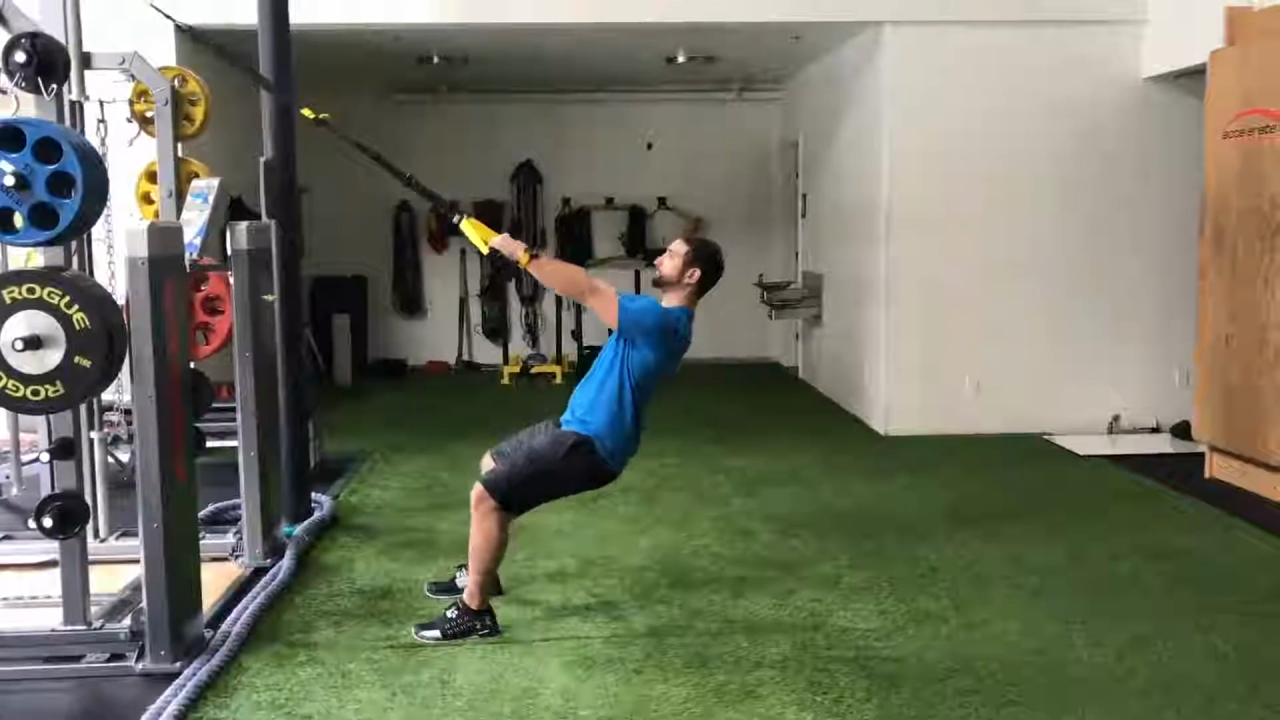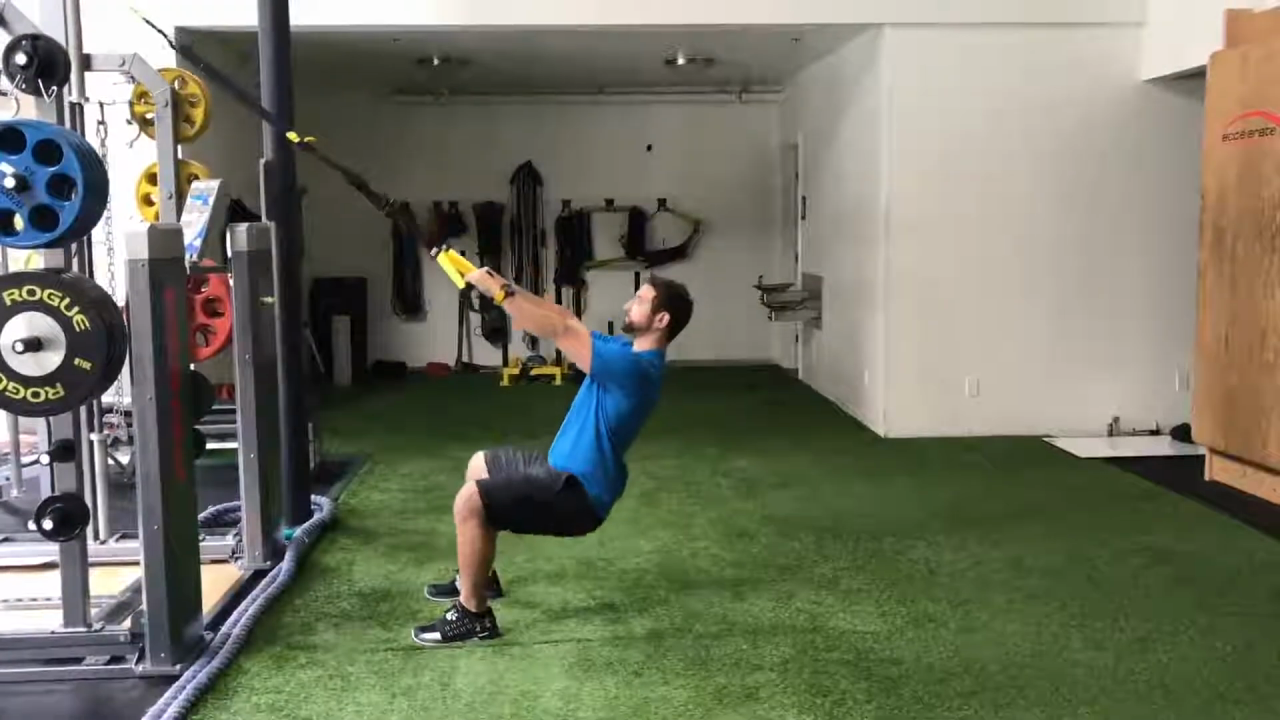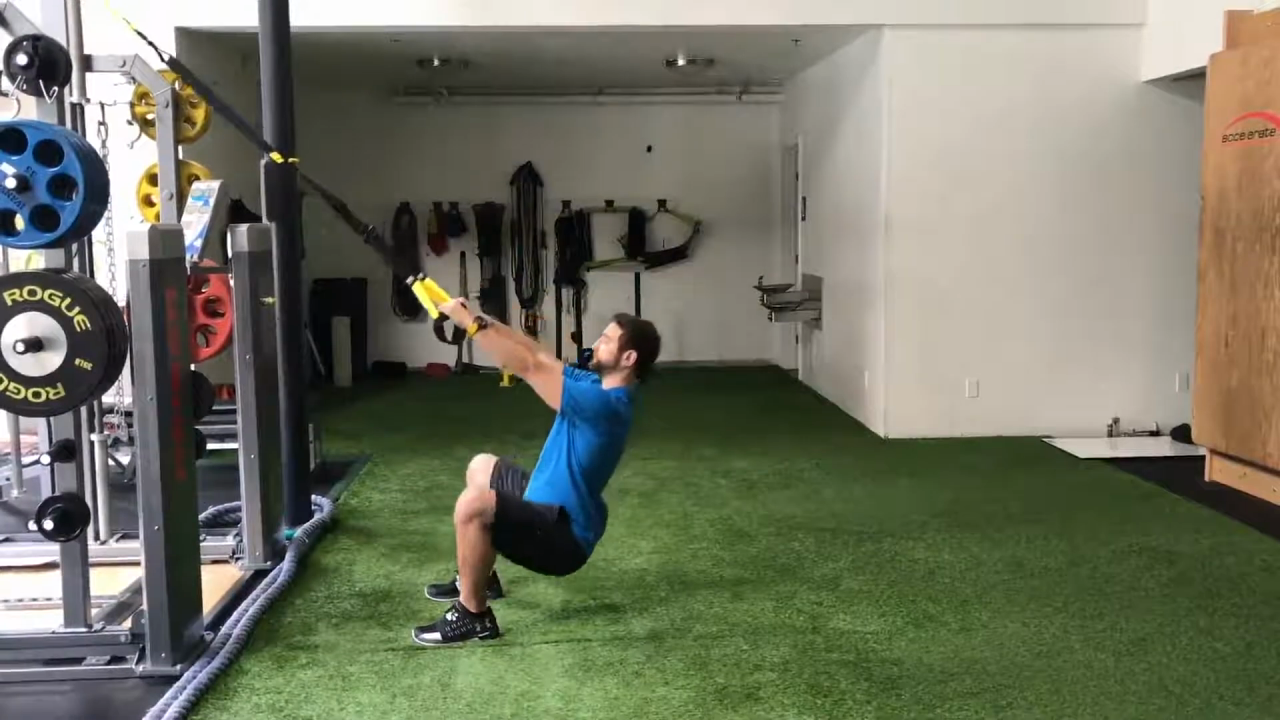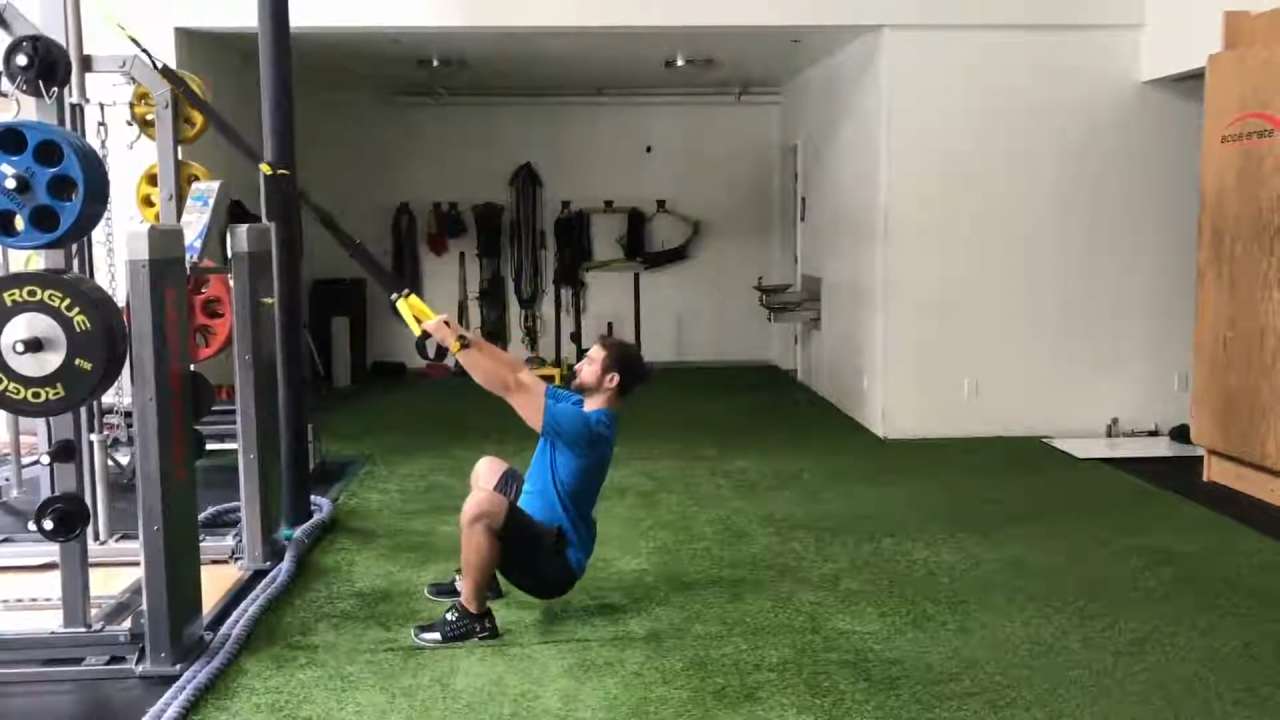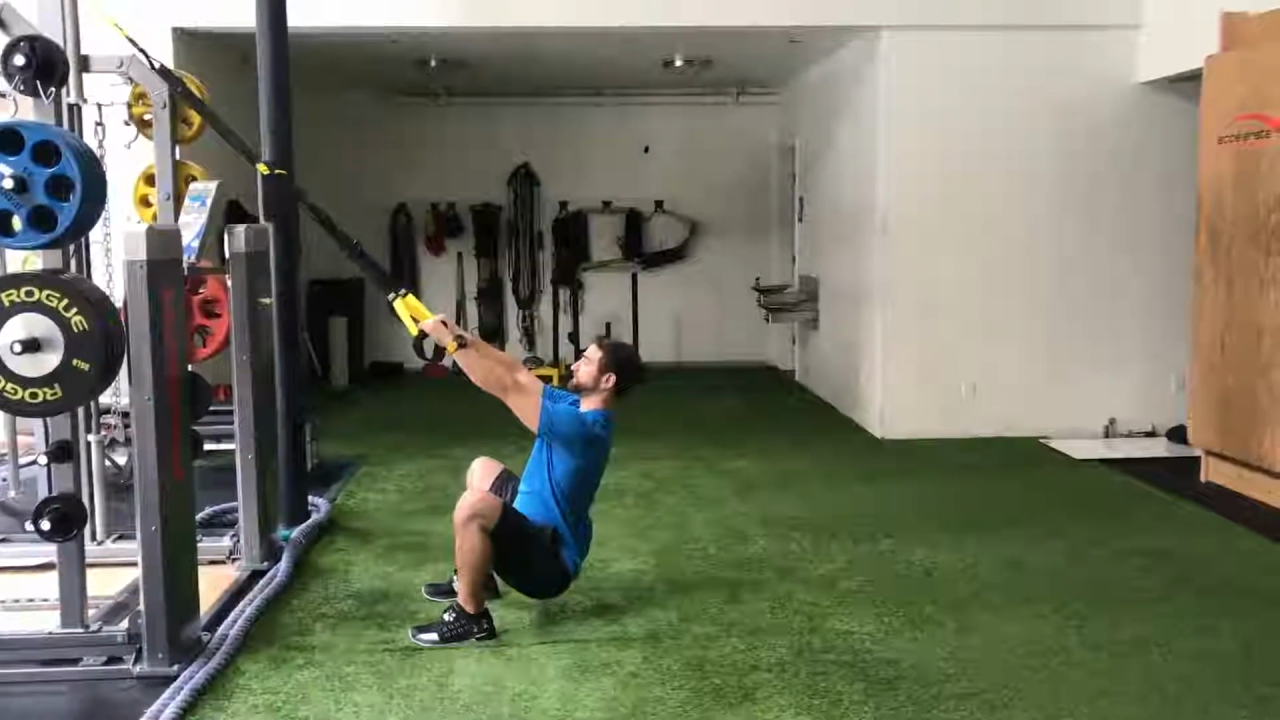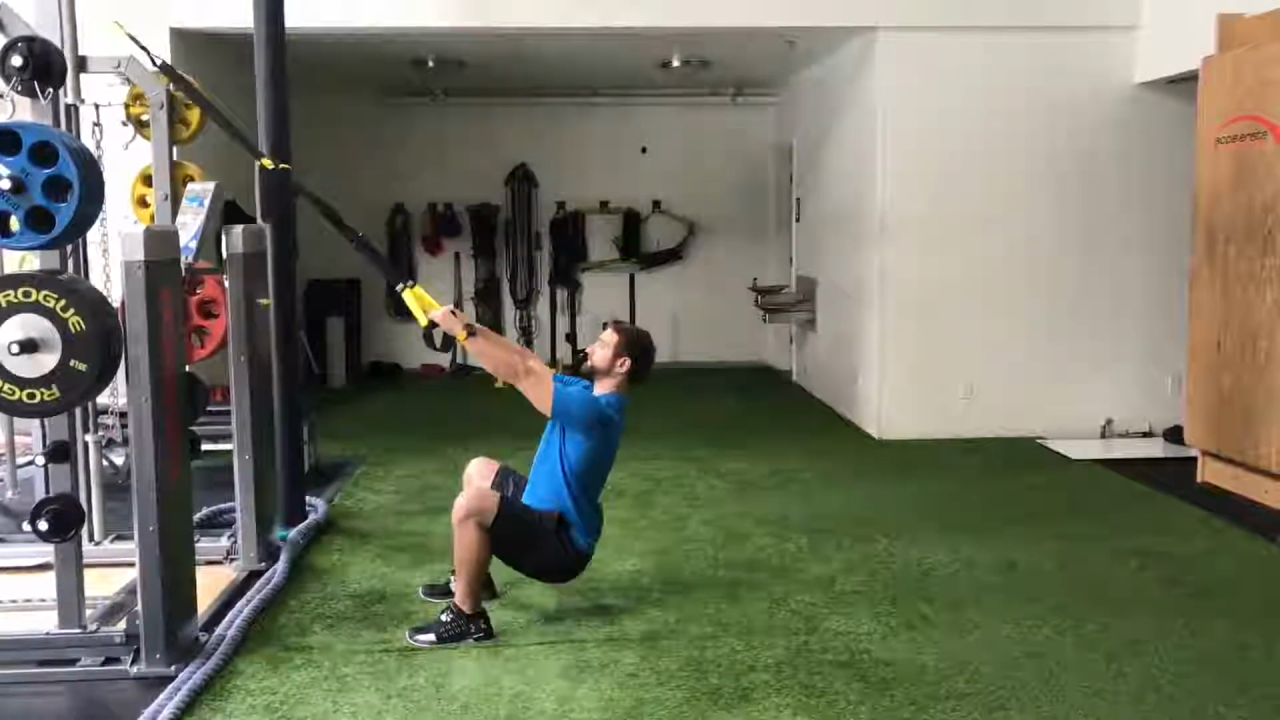
dt=0.3s
person 1, frame 1
left shoulder: (665, 322)
right shoulder: (658, 314)
left elbow: (587, 291)
right elbow: (591, 285)
left wrist: (522, 254)
right wrist: (525, 253)
left hip: (591, 445)
right hip: (579, 428)
left knee: (485, 494)
right knee: (493, 464)
left ankle: (474, 612)
right ankle: (478, 574)
person 1, frame 2
left shoulder: (637, 367)
right shoulder: (631, 352)
left elbow: (560, 331)
right elbow: (567, 320)
left wrist: (498, 292)
right wrist: (505, 287)
left hip: (577, 491)
right hip: (566, 469)
left knee: (469, 501)
right knee: (479, 466)
left ankle: (474, 614)
right ankle: (478, 577)
person 1, frame 3
left shoulder: (606, 405)
right shoulder: (599, 387)
left elbow: (530, 366)
right elbow: (538, 354)
left wrist: (471, 324)
right wrist: (478, 318)
left hip: (563, 537)
right hip: (552, 507)
left knee: (473, 504)
right knee: (481, 467)
left ankle: (474, 616)
right ankle: (478, 576)
person 1, frame 4
left shoulder: (586, 427)
right shoulder: (581, 405)
left elbow: (510, 387)
right elbow: (521, 373)
left wrist: (453, 342)
right wrist: (462, 335)
left hip: (554, 561)
right hip: (545, 529)
left knee: (480, 507)
right knee: (487, 469)
left ankle: (473, 616)
right ankle: (478, 577)
person 1, frame 5
left shoulder: (584, 428)
right shoulder: (578, 406)
left elbow: (507, 387)
right elbow: (518, 372)
left wrist: (451, 343)
right wrist: (460, 335)
left hip: (550, 562)
right hip: (542, 531)
left knee: (473, 507)
right knee: (482, 470)
left ankle: (470, 616)
right ankle: (476, 577)
person 1, frame 6
left shoulder: (597, 411)
right shoulder: (589, 393)
left elbow: (520, 373)
right elbow: (527, 359)
left wrist: (461, 331)
right wrist: (469, 326)
left hip: (562, 546)
right hip: (551, 516)
left knee: (470, 506)
right knee: (479, 471)
left ankle: (467, 616)
right ankle: (472, 579)
